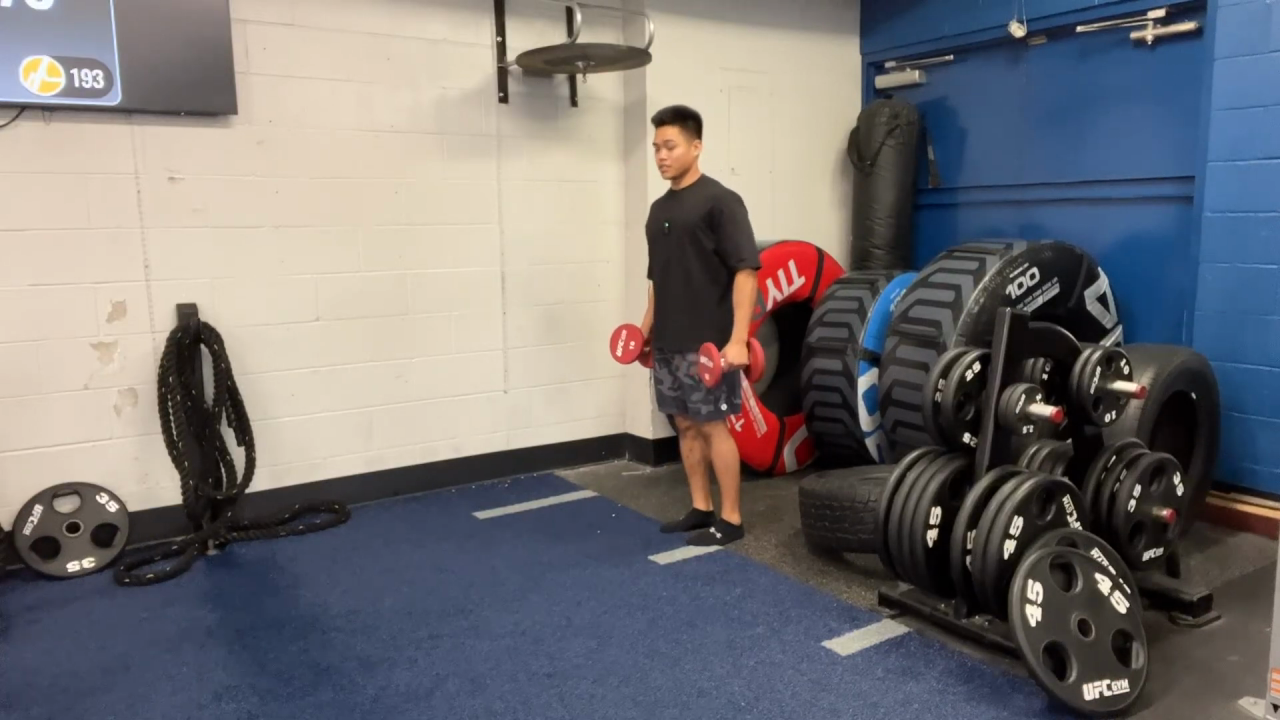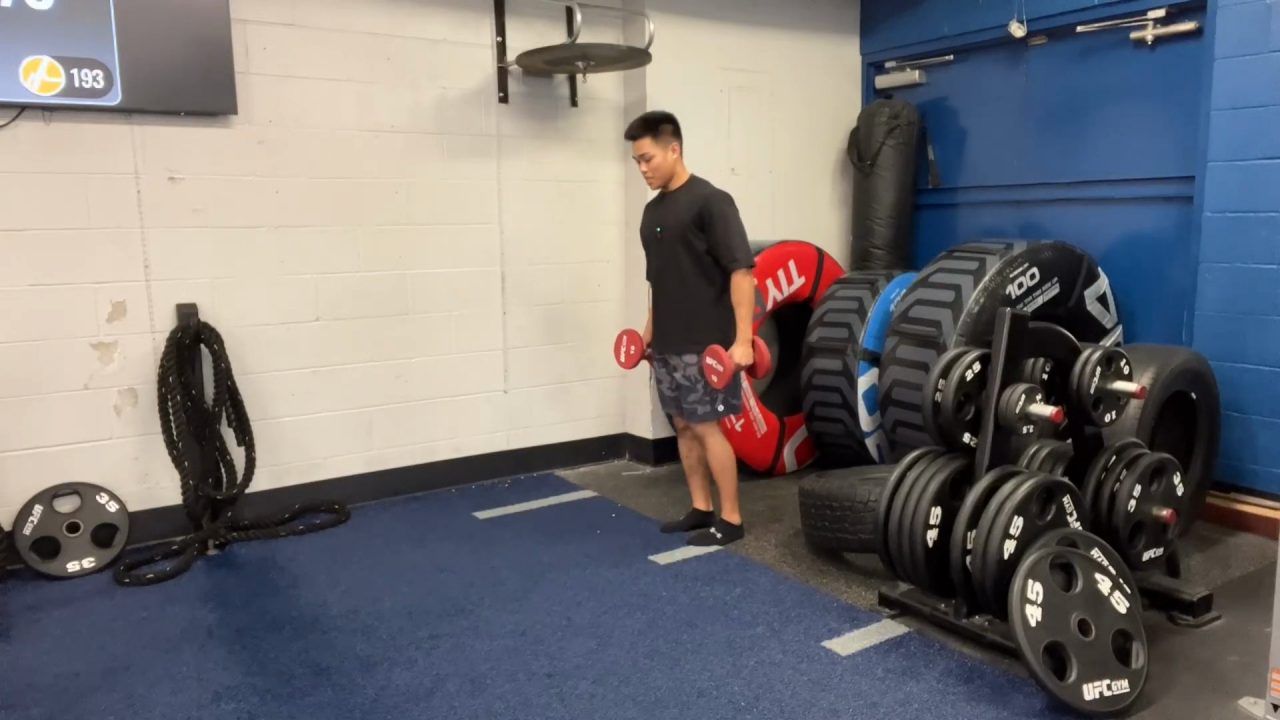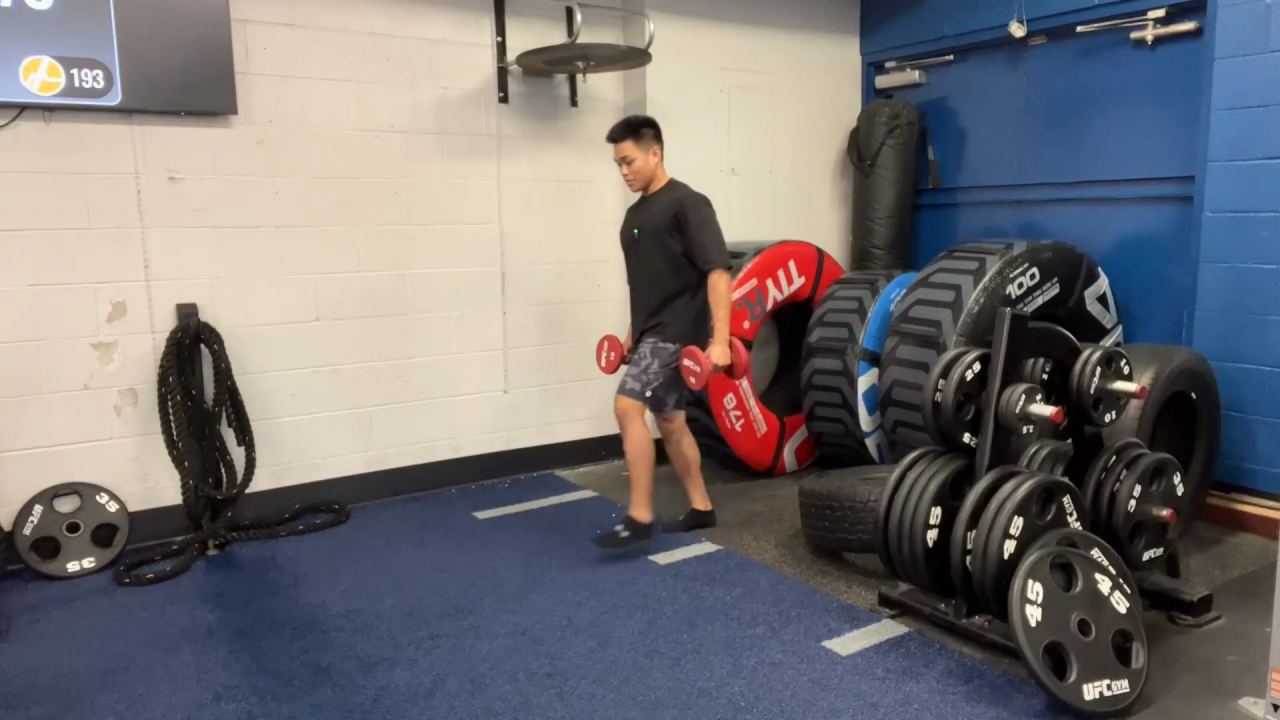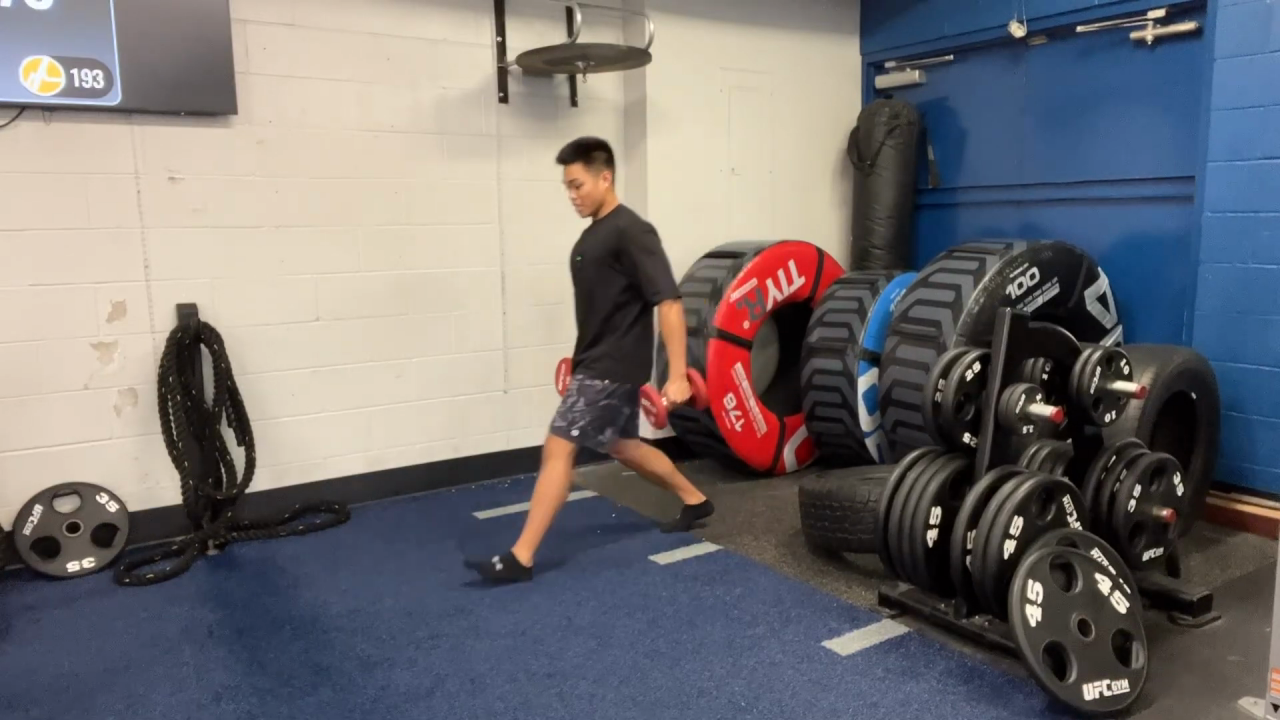
dt=0.5s
person 1, frame 1
left shoulder: (719, 201)
right shoulder: (659, 207)
left elbow: (746, 271)
left wrist: (738, 339)
right wrist: (647, 327)
left hip: (706, 343)
right hip: (668, 342)
left knee: (713, 427)
right knee: (685, 425)
left ankle: (731, 520)
right ankle: (700, 509)
person 1, frame 2
left shoulder: (710, 201)
right shoulder: (653, 209)
left elbow: (741, 270)
left wrist: (743, 338)
right wrist: (649, 329)
left hip: (705, 343)
right hip: (668, 343)
left knee: (706, 428)
right knee: (683, 425)
left ankle: (731, 519)
right ankle: (701, 510)
person 1, frame 3
left shoulder: (687, 204)
right shoulder: (635, 212)
left elbow: (718, 271)
left wrist: (720, 339)
right wrist: (632, 333)
left hip: (677, 332)
right hip: (651, 333)
left knee: (628, 408)
right knee: (670, 421)
left ankle: (641, 515)
right ankle: (700, 507)
person 1, frame 4
left shoulder: (631, 232)
right shoulder: (591, 236)
left elbow: (668, 302)
left wrist: (677, 374)
left hip: (616, 367)
right hip: (597, 362)
left knee: (557, 449)
right knee: (623, 444)
left ankle: (521, 557)
right ankle: (695, 500)
